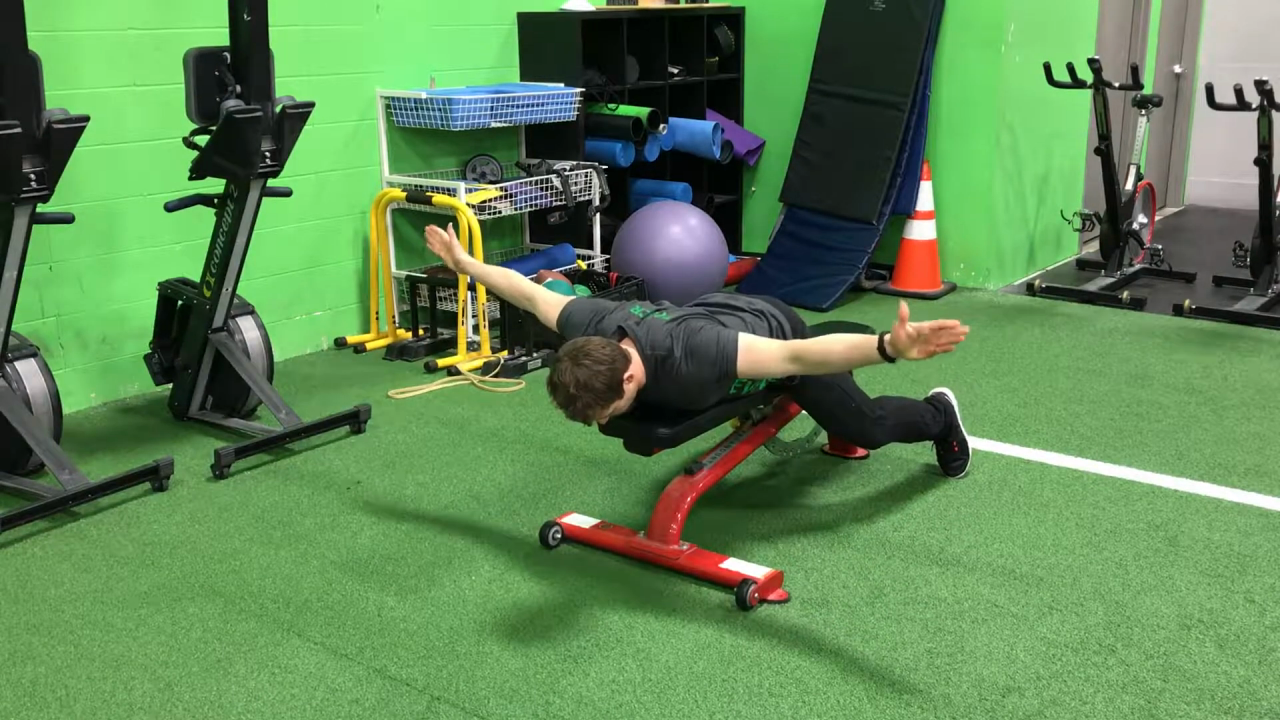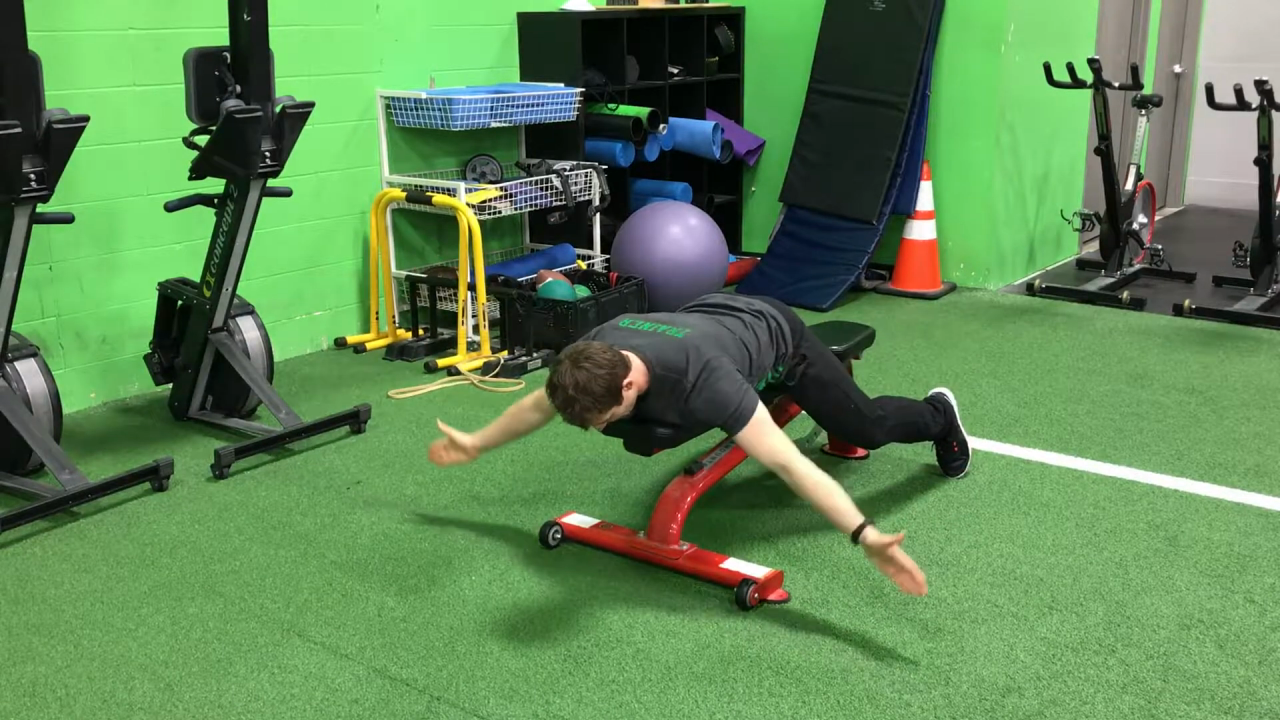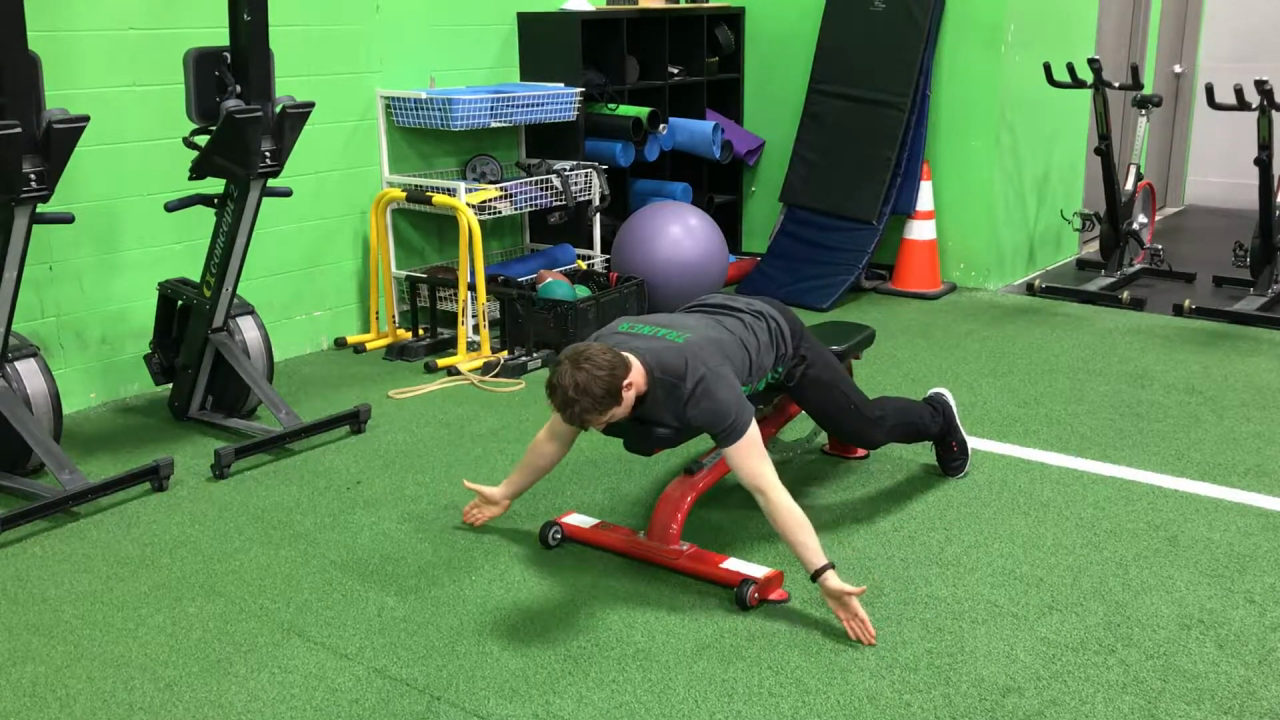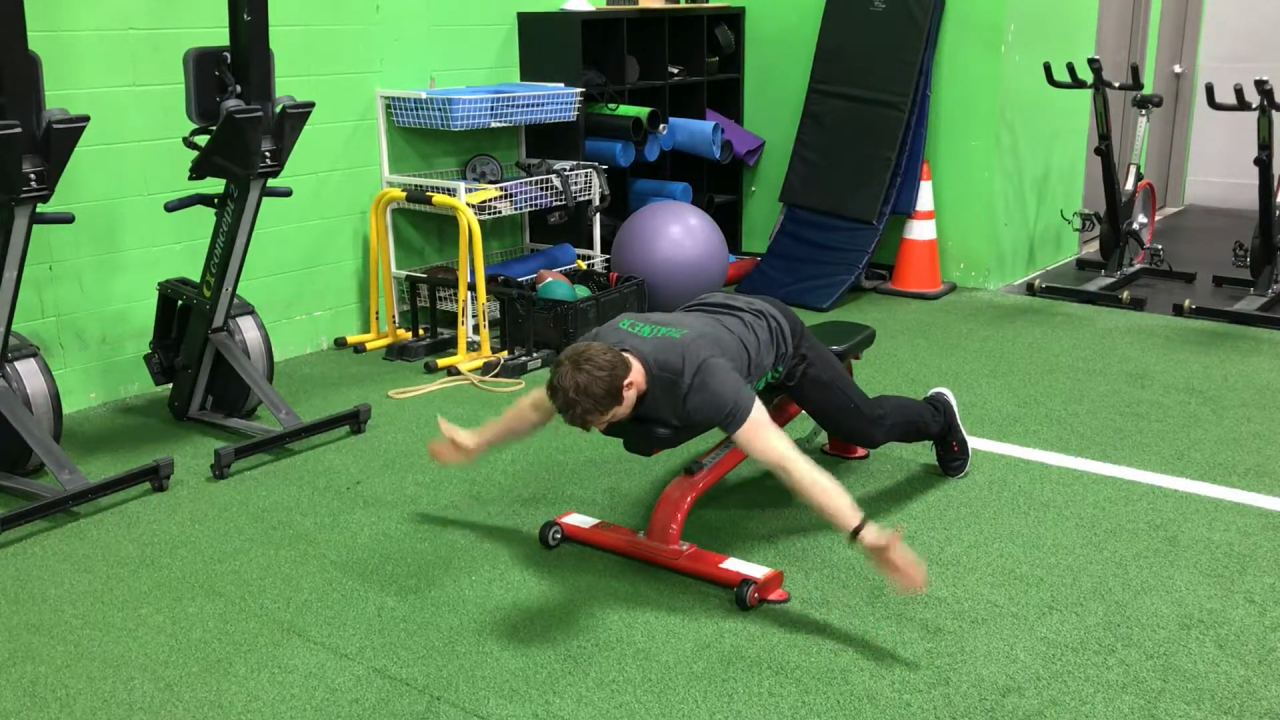
dt=0.5s
person 1, frame 1
left shoulder: (684, 357)
right shoulder: (592, 329)
left elbow: (799, 357)
right elbow: (532, 294)
left wrist: (889, 347)
right wrist: (466, 262)
left hip: (776, 332)
right hip: (721, 315)
left knee: (864, 427)
left ankle: (938, 416)
person 1, frame 2
left shoulder: (700, 378)
right shoulder: (593, 356)
left elbow: (788, 462)
right elbow: (538, 404)
left wrist: (863, 535)
right wrist: (475, 443)
left hip: (776, 337)
right hip: (718, 315)
left knee: (864, 426)
left ankle: (938, 417)
person 1, frame 3
left shoulder: (698, 385)
right shoulder: (593, 364)
left elbow: (766, 488)
right elbow: (554, 436)
left wrist: (825, 576)
right wrist: (505, 493)
left hip: (776, 336)
right hip: (717, 315)
left knee: (866, 426)
left ankle: (937, 416)
person 1, frame 4
left shoulder: (697, 378)
right shoulder: (594, 352)
left elbow: (788, 462)
right elbow: (536, 407)
left wrist: (861, 532)
right wrist: (475, 441)
left hip: (773, 334)
right hip: (716, 313)
left knee: (860, 426)
left ankle: (936, 413)
